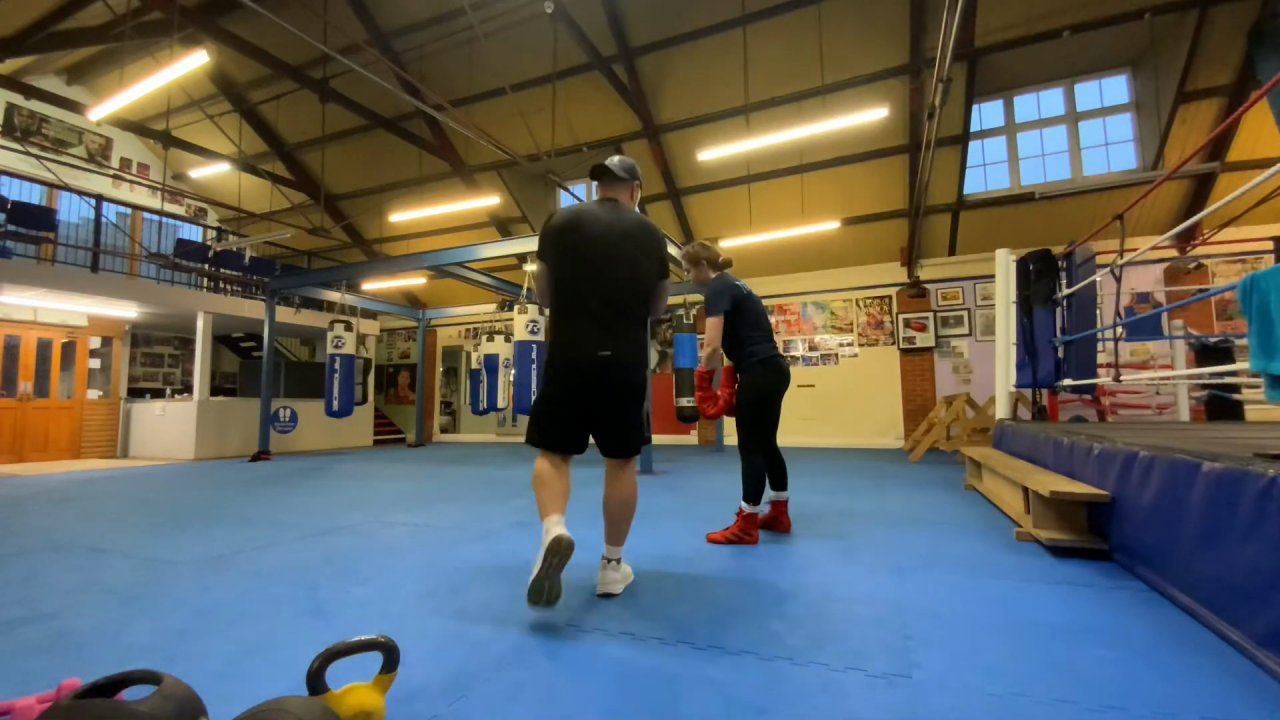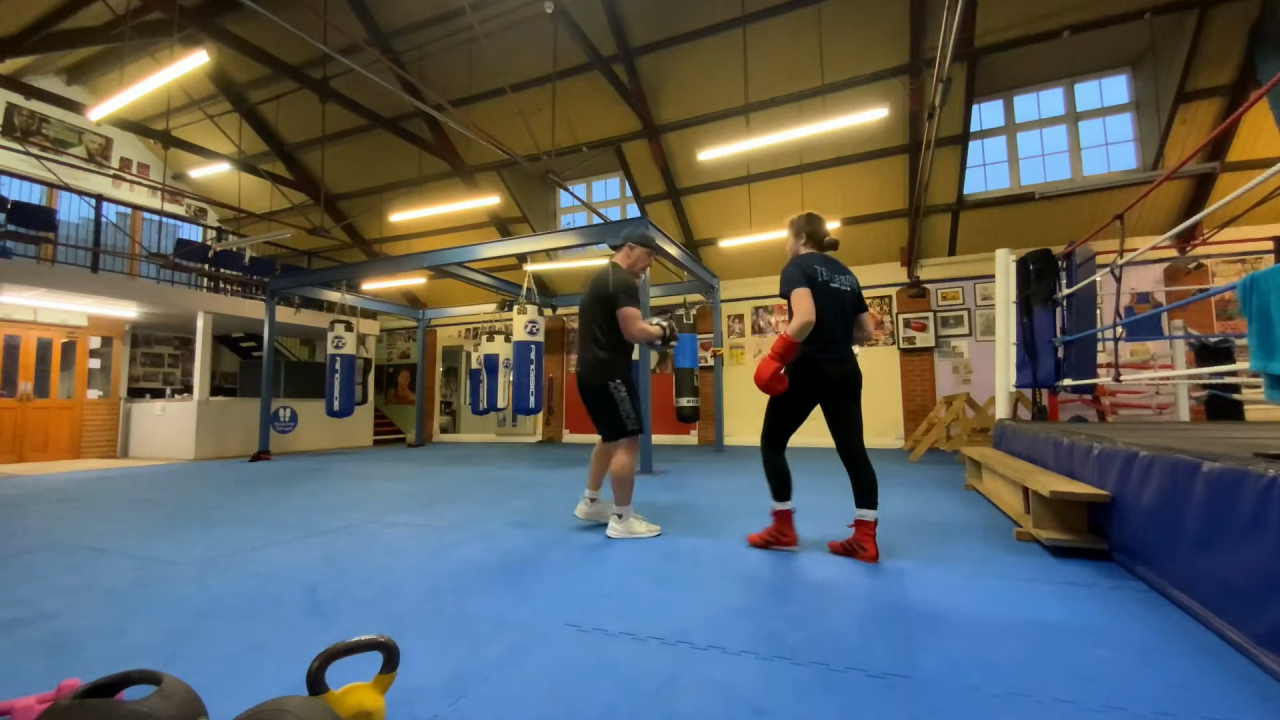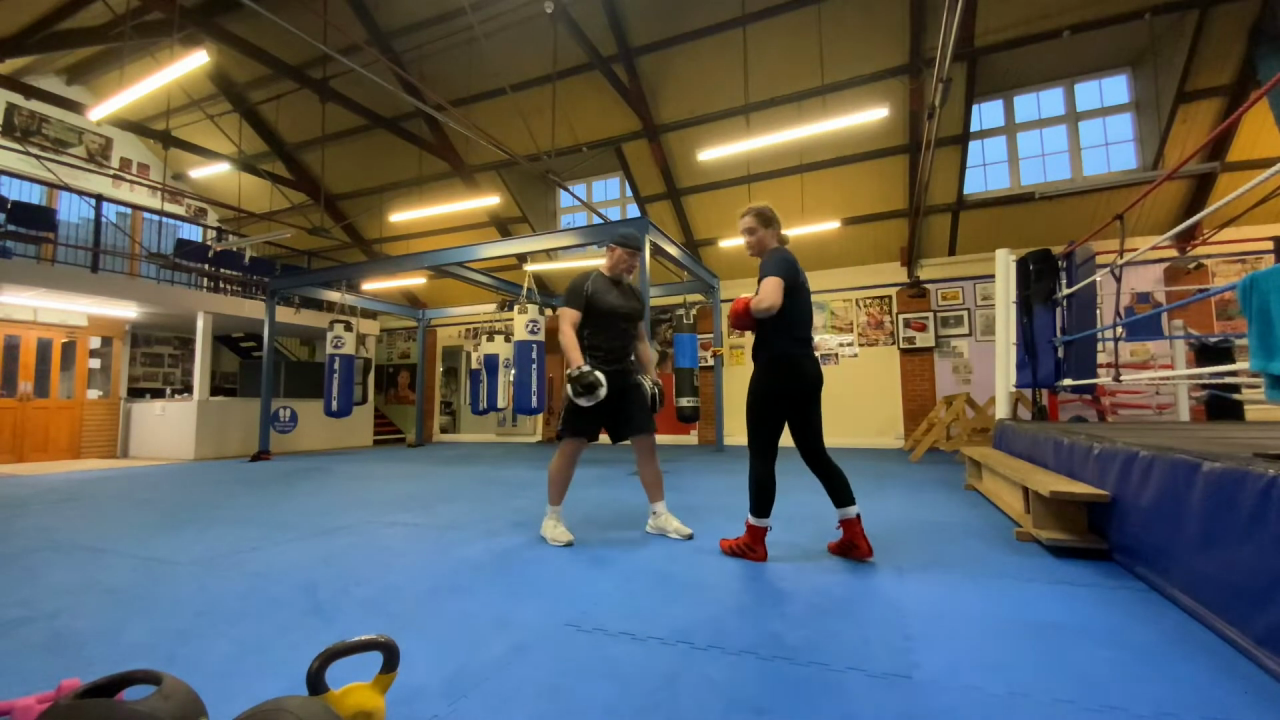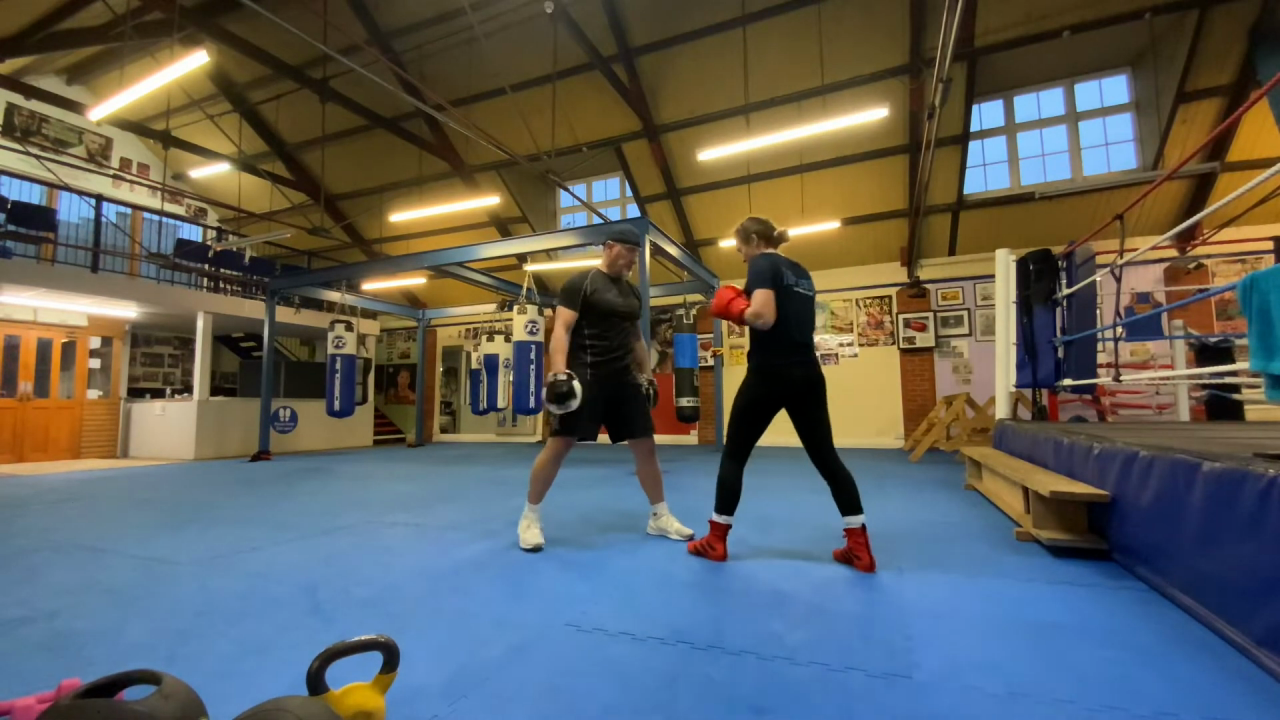
dt=1s
person 1, frame 1
left shoulder: (560, 223)
right shoulder: (650, 234)
left elbow: (544, 295)
right elbow: (658, 305)
left hip: (568, 358)
right hip: (626, 361)
left knee: (553, 455)
right knee: (621, 463)
left ankle: (554, 532)
right ankle: (612, 565)
person 1, frame 2
left shoulder: (600, 279)
right shoulder: (623, 282)
right elbow: (634, 332)
left wrist: (650, 326)
right wrist: (663, 330)
left hip: (591, 370)
right hip: (609, 371)
left knee: (611, 438)
right knee: (627, 441)
left ankle: (591, 502)
right ankle: (622, 519)
person 1, frame 3
left shoulder: (634, 294)
right shoulder: (583, 285)
left elbow: (641, 340)
right elbow: (566, 329)
left wrist: (652, 378)
right wrist: (578, 368)
left hip: (625, 379)
right hip: (590, 379)
left knee: (646, 443)
right knee: (571, 446)
left ankle: (659, 516)
right ankle: (552, 518)
person 1, frame 4
left shoulder: (632, 291)
right shoulder: (581, 284)
right elbow: (561, 329)
left wrist: (646, 375)
right wrist: (558, 372)
left hip: (623, 378)
right hip: (586, 378)
left knee: (645, 445)
right knee: (559, 444)
left ankle: (660, 517)
right ankle: (530, 517)
person 2, frame 1
left shoulder: (716, 288)
right shoulder: (733, 284)
left elbow: (712, 345)
right wrist: (731, 385)
left hip: (760, 373)
right hip: (775, 369)
left knee: (751, 448)
right knee: (766, 444)
left ankle: (747, 525)
right ankle: (778, 514)
person 2, frame 2
left shoulder: (797, 267)
right shoulder: (845, 273)
left elbow: (805, 318)
right elbow: (866, 331)
left wrist: (776, 356)
left hip: (809, 370)
right hip: (846, 371)
left knee: (772, 442)
right knee: (853, 450)
left ankle: (783, 526)
right ankle: (865, 538)
person 2, frame 3
left shoulder: (776, 260)
right shoulder: (787, 263)
left elbow: (768, 304)
left wrist: (744, 309)
right wrist: (753, 317)
left hip: (778, 369)
right hip: (805, 369)
left knee: (761, 454)
right knee: (814, 452)
left ankle: (754, 541)
right ankle: (855, 536)
person 2, frame 4
left shoulder: (763, 266)
right shoulder: (801, 272)
left elbow: (764, 319)
left wrist: (733, 306)
left hip: (770, 374)
right hip: (808, 374)
left knee: (734, 454)
right knee: (826, 456)
left ankle: (716, 540)
right ankle: (859, 547)
